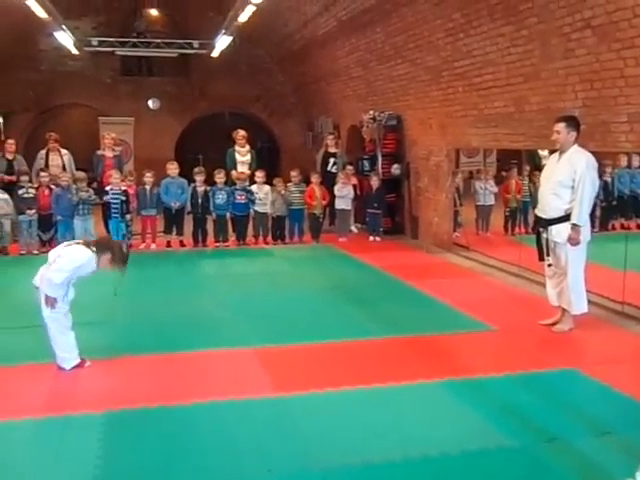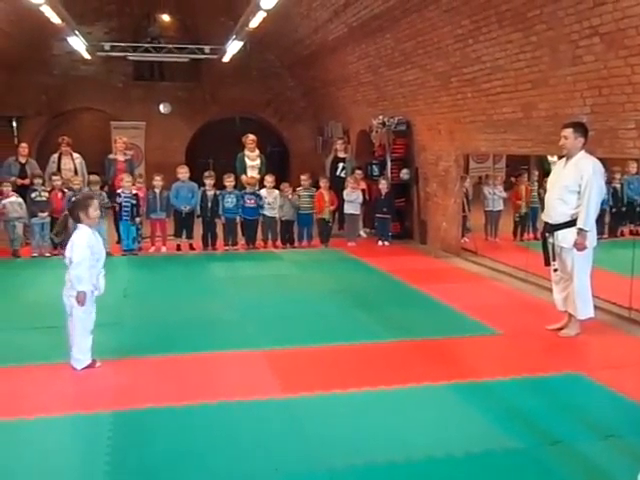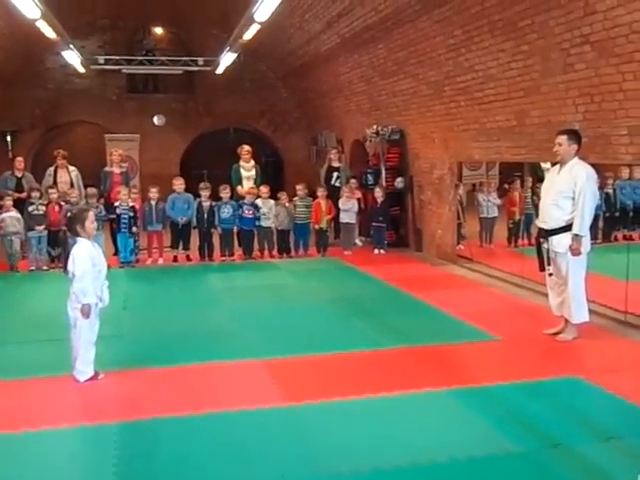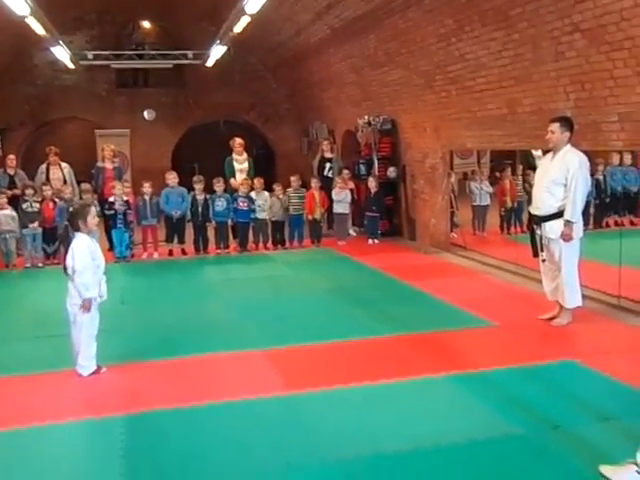
dt=0.4s
person 1, frame 1
left shoulder: (583, 160)
right shoulder: (554, 159)
left elbow: (584, 196)
left wrist: (576, 227)
right wrist: (540, 220)
left hip: (567, 227)
right hip: (549, 225)
left knee: (570, 271)
right knee: (553, 270)
left ankle: (569, 317)
right ankle: (560, 312)
person 1, frame 2
left shoulder: (589, 166)
right shoulder: (560, 165)
left elbow: (590, 201)
left wrist: (582, 232)
right wrist: (547, 225)
left hip: (573, 232)
right hip: (556, 231)
left knee: (576, 276)
right knee: (559, 276)
left ankle: (576, 322)
right ankle: (567, 317)
person 1, frame 3
left shoulder: (583, 172)
right shoulder: (553, 172)
left elbow: (585, 207)
left wrist: (577, 238)
right wrist: (541, 231)
left hip: (568, 237)
right hip: (550, 236)
left knee: (571, 281)
right knee: (555, 281)
left ankle: (573, 326)
right ankle: (563, 321)
person 1, frame 4
left shoulder: (575, 159)
right shoulder: (546, 159)
left elbow: (576, 194)
left wrist: (569, 224)
right wrist: (535, 218)
left hip: (561, 224)
right hip: (544, 223)
left knee: (565, 267)
right knee: (549, 267)
left ankle: (567, 311)
right ankle: (558, 306)
person 2, frame 1
left shoulder: (89, 253)
right shoulder: (85, 257)
right elbow: (59, 271)
left wrist: (53, 292)
right wrist: (51, 293)
left hip: (56, 285)
right hip: (51, 287)
left knee: (63, 323)
right knee: (59, 325)
left ankle: (69, 357)
right ankle: (68, 361)
person 2, frame 2
left shoulder: (90, 233)
right shoulder: (82, 237)
right elbow: (78, 266)
right wrist: (81, 290)
left hip: (87, 287)
right hip: (81, 289)
left knee: (84, 324)
right knee: (81, 324)
left ankle: (81, 357)
right ankle: (81, 360)
person 2, frame 3
left shoulder: (90, 245)
right shoulder: (82, 250)
right elbow: (82, 279)
right wrist: (86, 303)
left hip: (91, 300)
right hip: (85, 302)
left knee: (86, 336)
right knee: (84, 337)
left ankle: (83, 369)
right ankle: (84, 373)
person 2, frame 4
left shoulder: (87, 241)
right shoulder: (81, 244)
right elbow: (82, 273)
right wrist: (87, 297)
left hip: (88, 294)
right hip: (83, 297)
left knee: (87, 330)
right knee: (85, 331)
left ankle: (86, 363)
right ankle: (86, 367)
